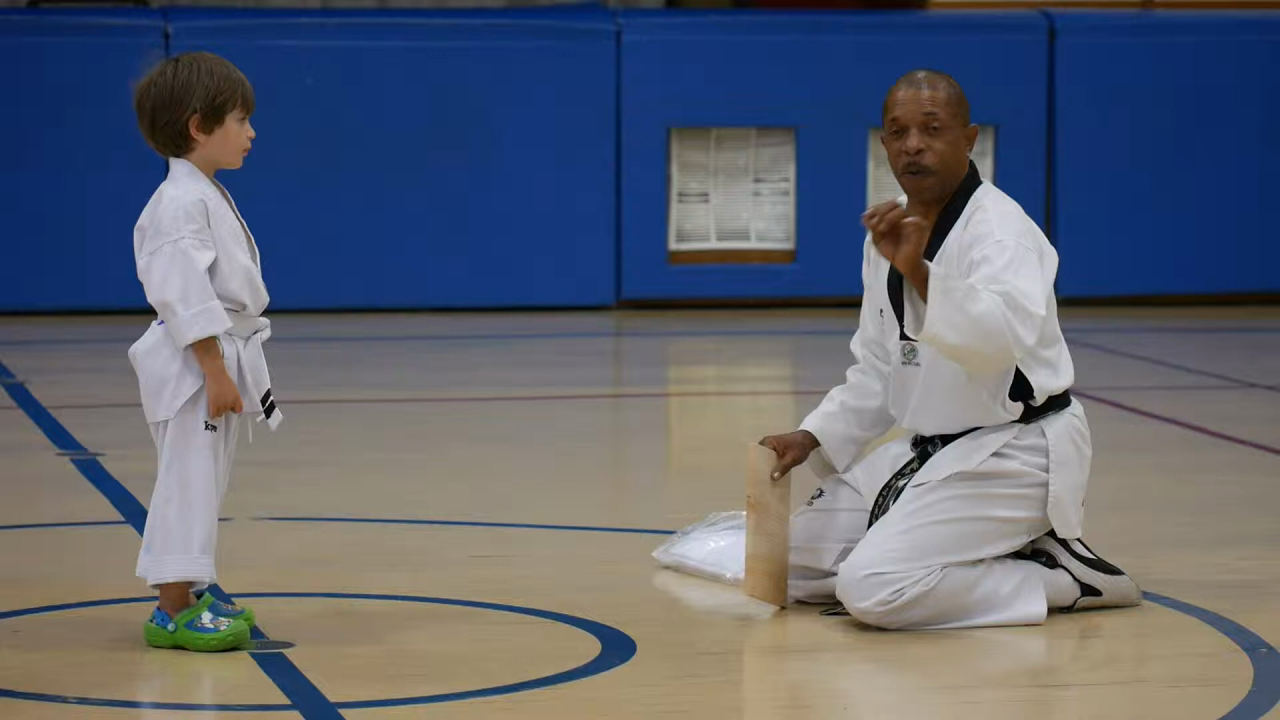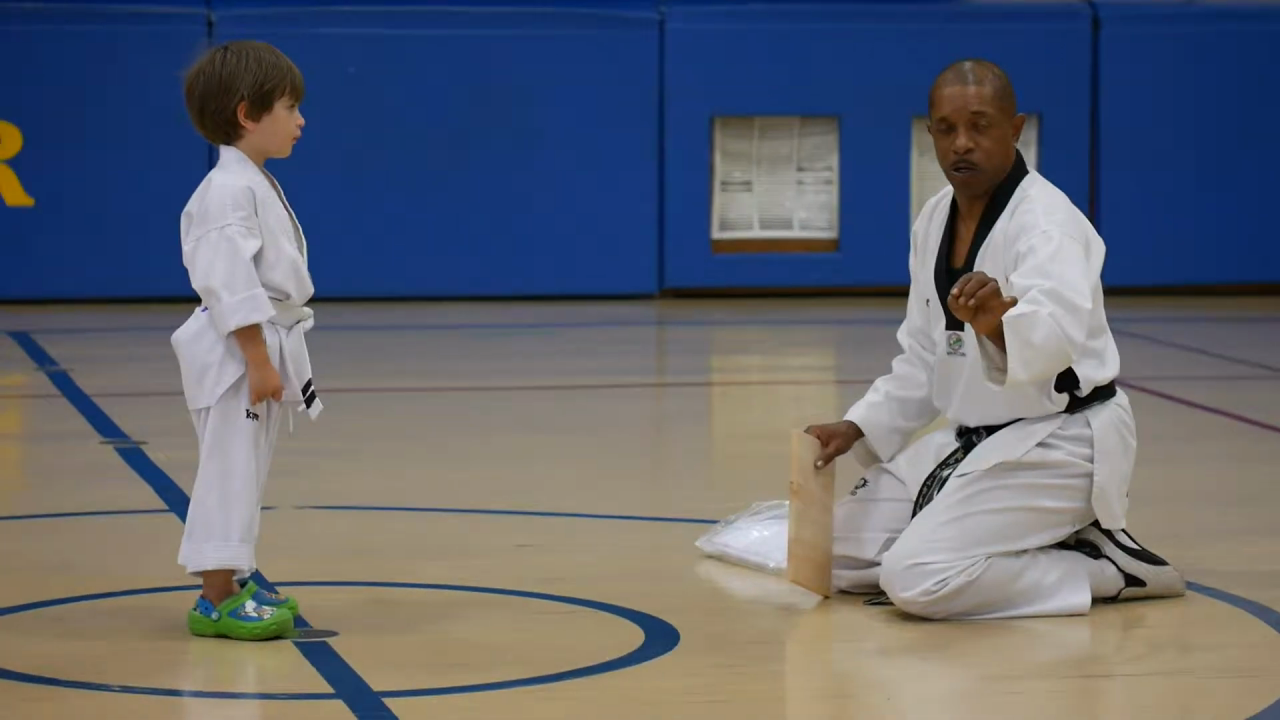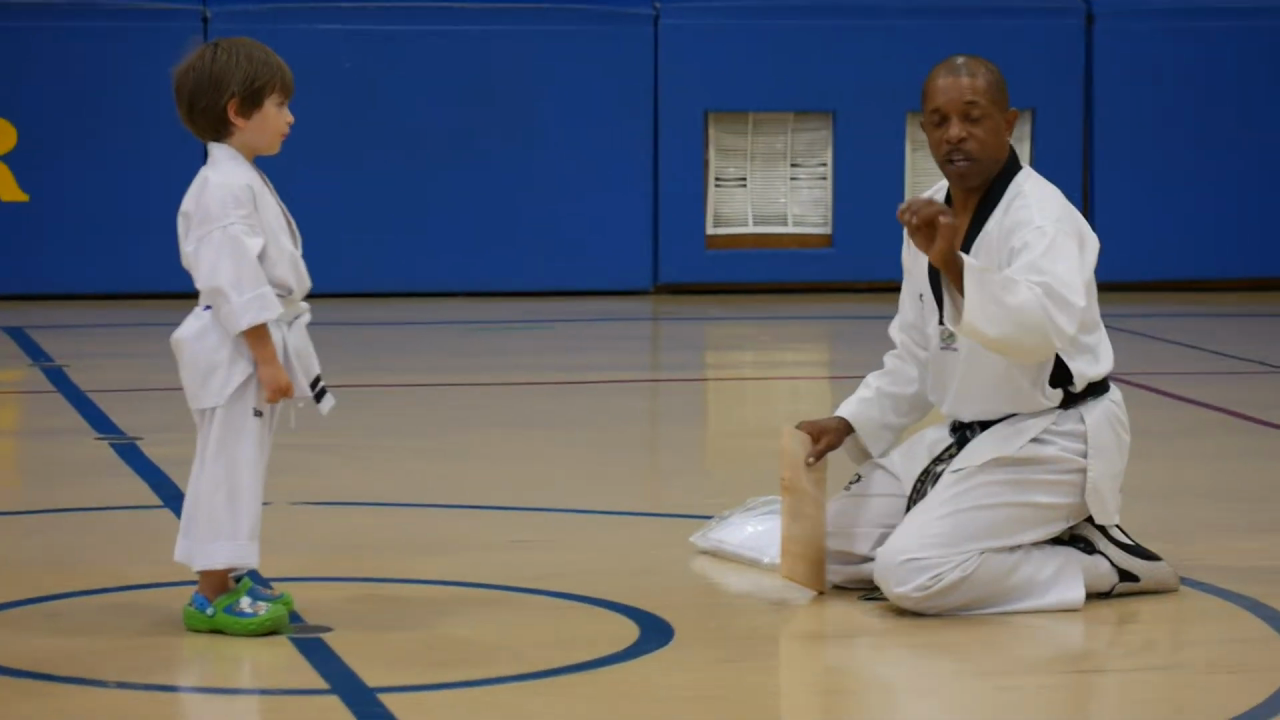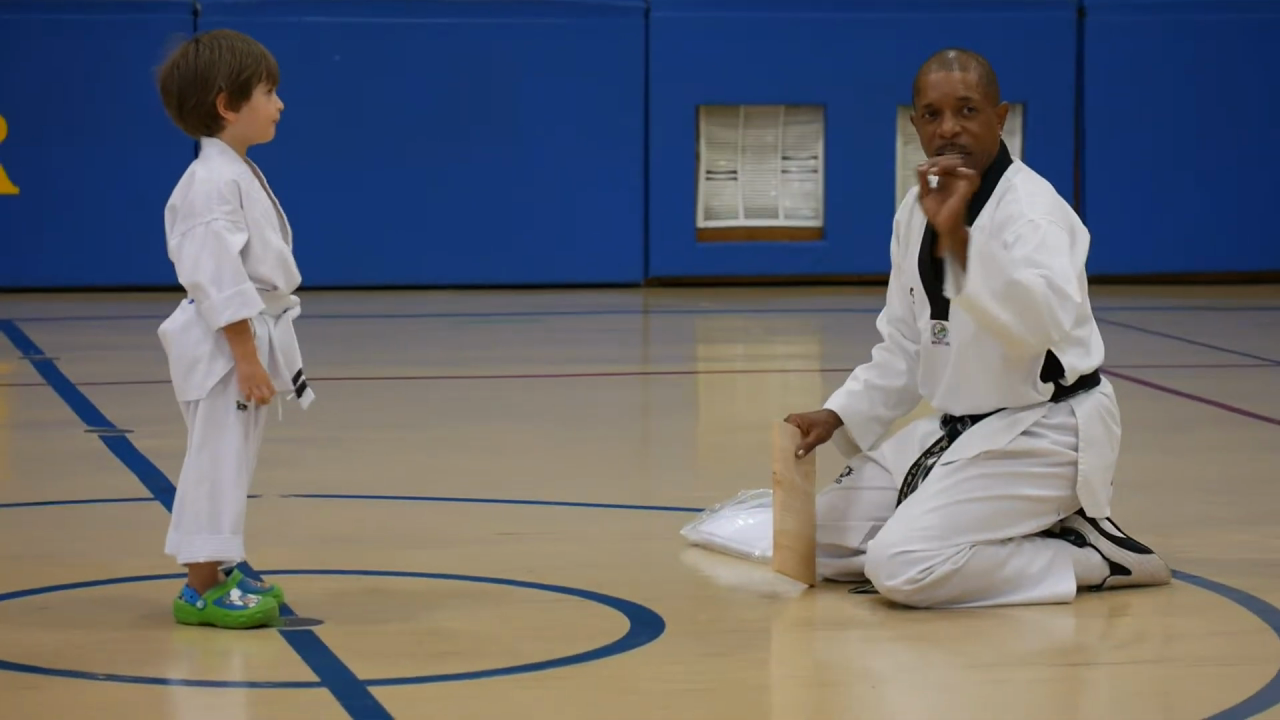
dt=0.7s
person 1, frame 1
left shoulder: (208, 196)
right shoulder: (181, 202)
right elbow: (184, 298)
right wrist: (215, 373)
left hip: (218, 363)
right hip: (195, 365)
left knee: (204, 481)
right knee: (188, 481)
left ankle: (192, 592)
right ankle: (173, 610)
person 1, frame 2
left shoulder: (257, 184)
right shoulder: (229, 189)
right elbow: (230, 285)
right wrist: (259, 360)
left hip: (261, 350)
right hip: (238, 351)
left knee: (247, 468)
right knee: (229, 469)
left ankle: (235, 580)
right ankle: (217, 598)
person 1, frame 3
left shoulder: (243, 180)
right shoulder: (225, 186)
right elbow: (234, 283)
left wrist: (272, 355)
right wrist: (266, 359)
left hip: (254, 349)
right hip: (237, 350)
left knee: (240, 466)
right knee: (228, 465)
left ankle: (230, 579)
right ankle: (211, 595)
person 1, frame 4
left shoulder: (238, 174)
right shoulder: (213, 181)
right elbow: (218, 281)
right wrist: (247, 357)
left hip: (249, 342)
right hip: (224, 345)
left knee: (233, 460)
right knee: (216, 461)
left ankle: (221, 571)
right ankle: (201, 588)
person 2, frame 1
left shoulder: (1000, 229)
right shoulder: (892, 227)
left elbow: (1003, 337)
right elbow: (878, 368)
left wrist: (916, 273)
right wrist: (814, 436)
left hip: (1014, 452)
right hip: (927, 448)
left knee: (872, 590)
right knee: (798, 566)
left ankle: (1064, 575)
right ankle: (1001, 557)
person 2, frame 2
left shoulder: (1047, 222)
right shoulder: (934, 218)
left elbow: (1055, 336)
right elbow: (924, 358)
left wrist: (998, 321)
right wrist: (859, 427)
left hip: (1057, 443)
right hip: (971, 438)
left knee: (916, 580)
right knee: (843, 555)
left ankle: (1105, 566)
right ankle: (1054, 544)
person 2, frame 3
left shoulder: (1042, 215)
right shoulder: (934, 212)
left elbow: (1044, 325)
right elbow: (916, 353)
left wrist: (954, 267)
right wrist: (850, 422)
left hip: (1051, 439)
right hip: (967, 434)
left knee: (909, 577)
right knee: (838, 551)
left ankle: (1099, 562)
right ankle: (1043, 543)
person 2, frame 4
left shoulder: (1033, 208)
right shoulder: (915, 207)
left elbow: (1038, 318)
right elbow: (905, 343)
left wrist: (959, 239)
right wrist: (838, 415)
left hip: (1040, 432)
right hip: (955, 428)
left knee: (900, 568)
right knee: (826, 544)
left ankle: (1090, 555)
right ankle: (1030, 535)
